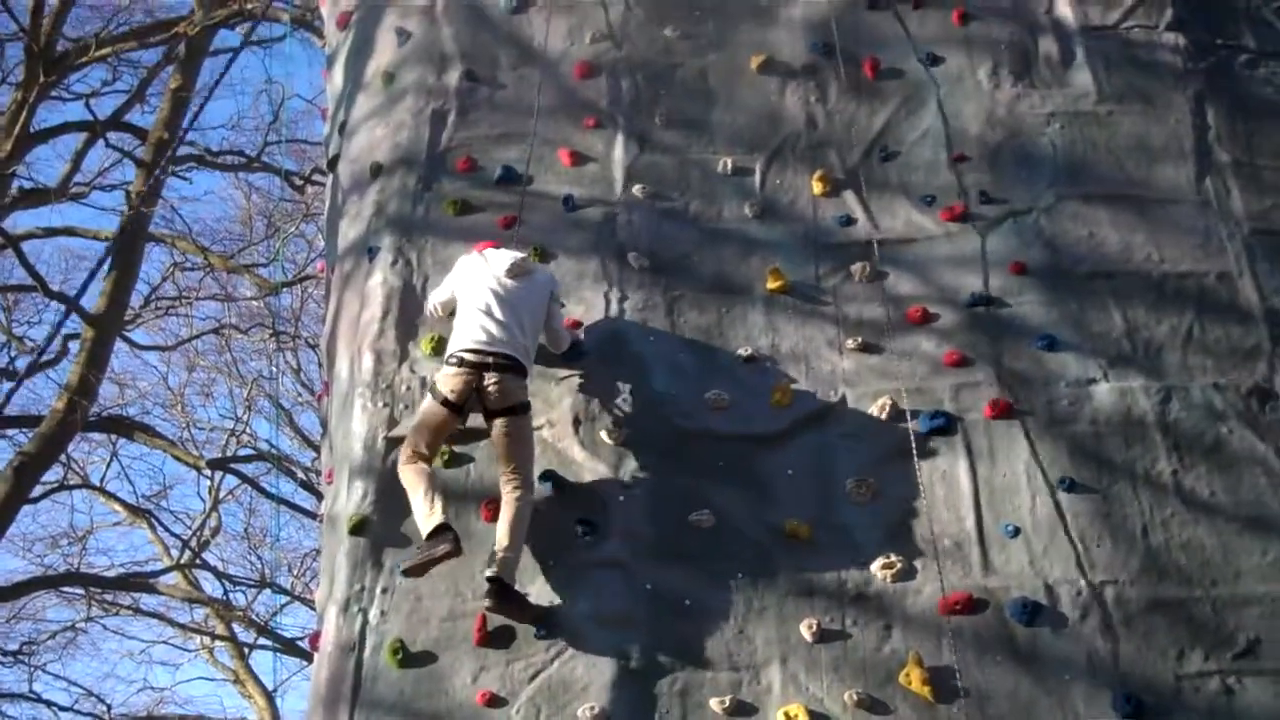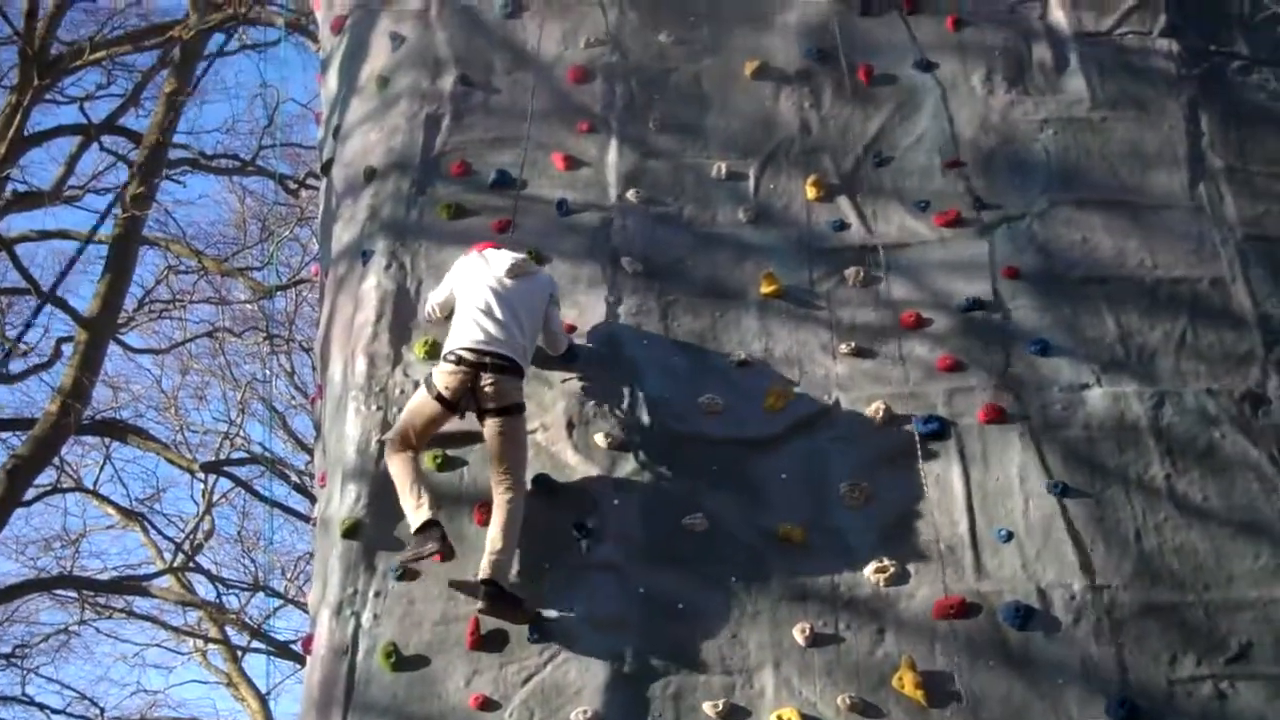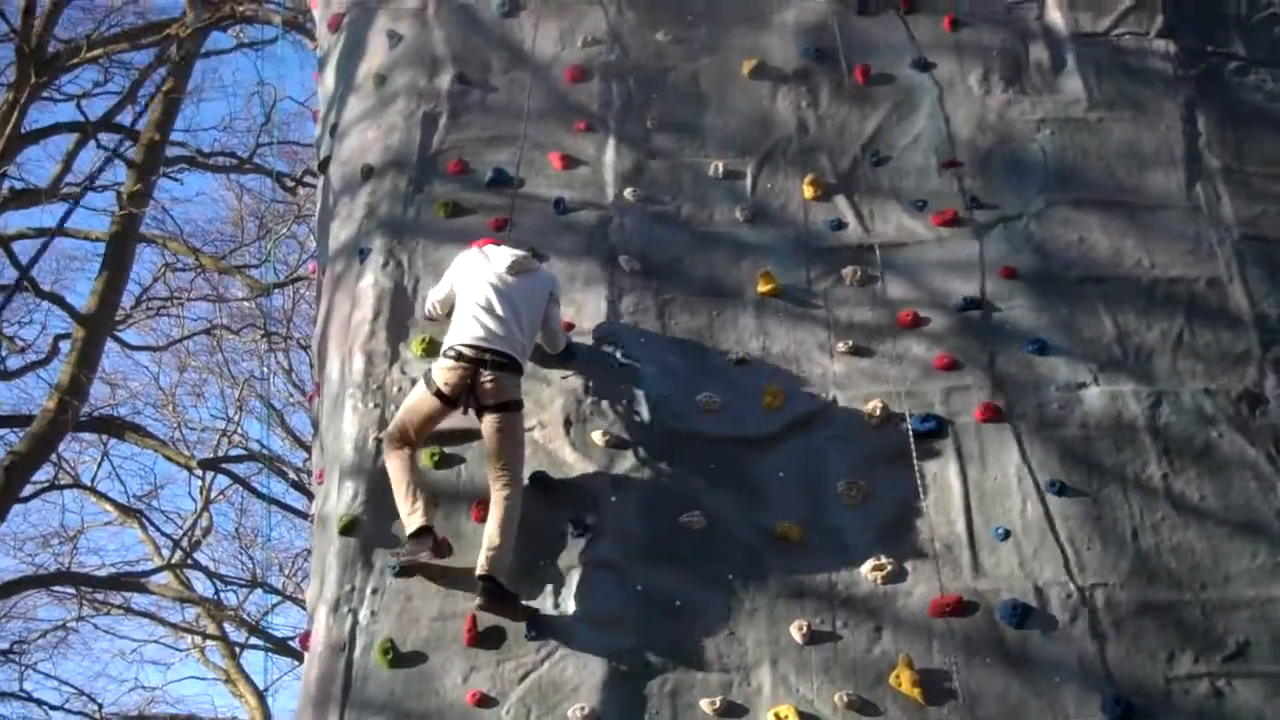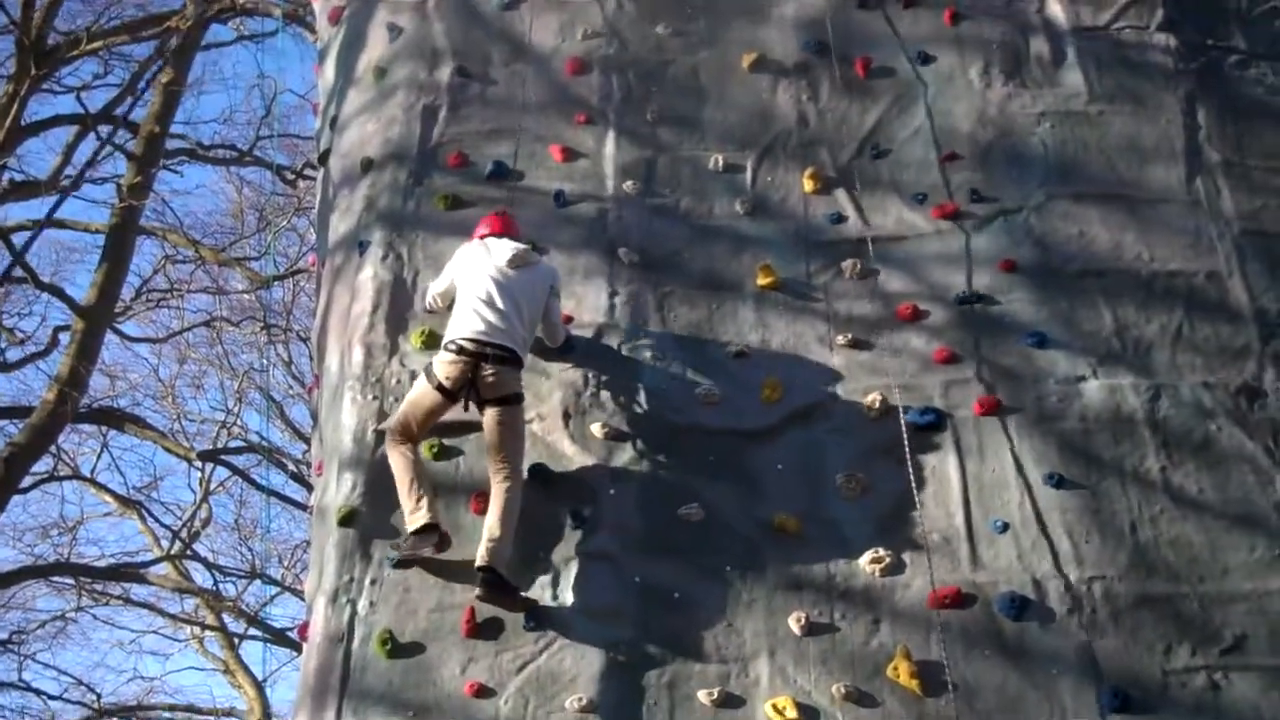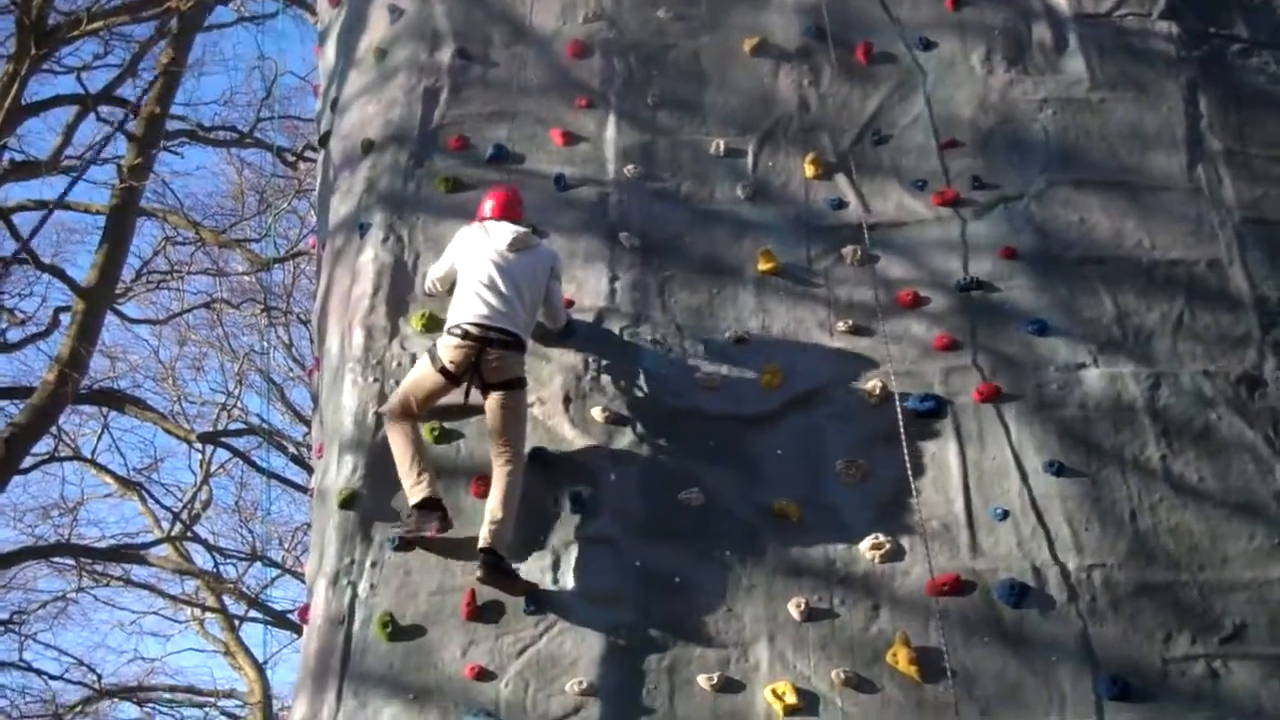
dt=0.1s
person 1, frame 1
left shoulder: (470, 261)
right shoulder: (544, 278)
left elbow: (434, 307)
right elbow: (559, 344)
right wrist: (567, 334)
left hip: (460, 367)
right hip: (507, 376)
left knee: (411, 459)
right knee: (517, 485)
left ankle: (439, 532)
right ankle: (499, 582)
person 1, frame 2
left shoulder: (469, 263)
right shoulder: (544, 281)
left elbow: (433, 309)
right elbow: (557, 347)
right wrist: (566, 341)
left hip: (456, 366)
right hip: (503, 377)
left knee: (398, 445)
right knee: (509, 487)
left ankle: (427, 528)
right ankle: (493, 584)
person 1, frame 3
left shoulder: (469, 259)
right shoulder: (544, 278)
left elbow: (433, 307)
right elbow: (556, 345)
right wrist: (565, 339)
left hip: (456, 362)
right hip: (503, 373)
left knee: (396, 442)
right knee: (506, 483)
left ankle: (421, 533)
right ankle: (491, 580)
person 1, frame 4
left shoulder: (470, 251)
right shoulder: (546, 271)
left elbow: (434, 300)
right elbow: (556, 338)
right wrist: (563, 334)
left hip: (457, 356)
right hip: (504, 367)
left knee: (398, 435)
right knee: (505, 476)
left ankle: (424, 529)
right ankle: (491, 571)
person 1, frame 5
left shoulder: (470, 234)
right shoulder: (546, 255)
left elbow: (433, 283)
right elbow: (557, 321)
right wrist: (564, 318)
left hip: (460, 339)
right hip: (506, 351)
left knee: (398, 413)
right knee: (507, 459)
left ankle: (427, 505)
right ankle: (493, 553)
